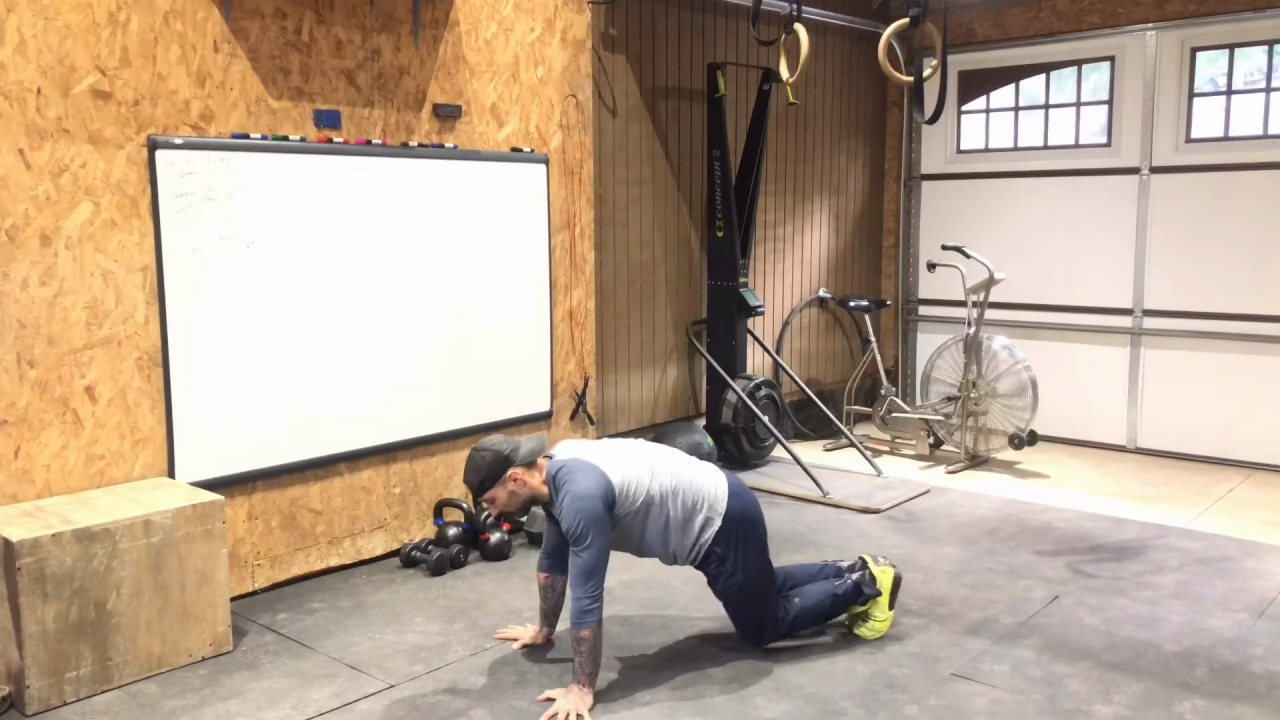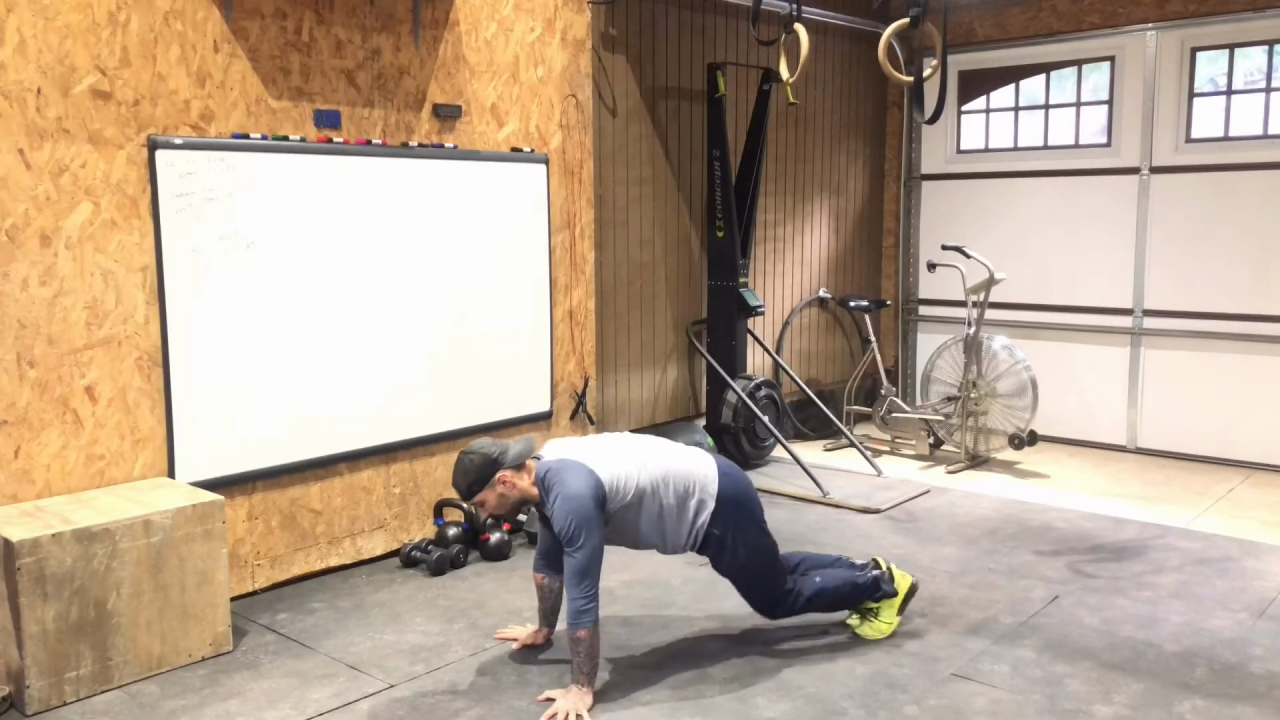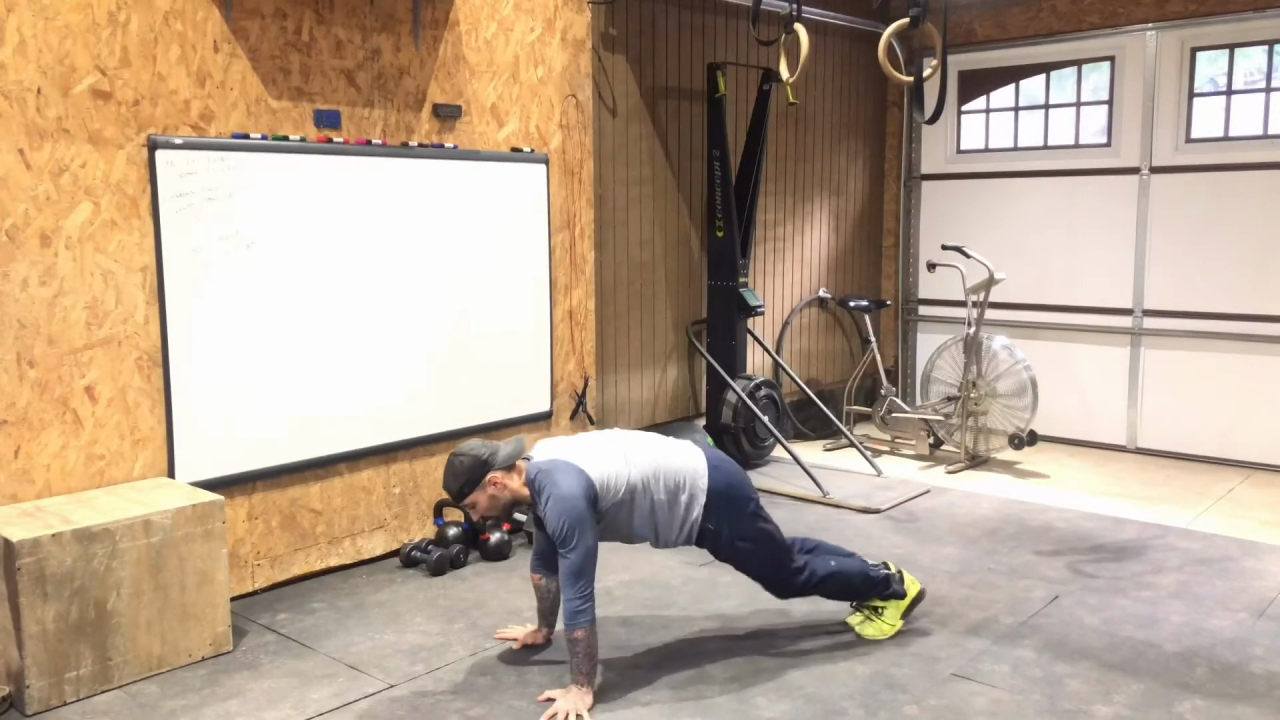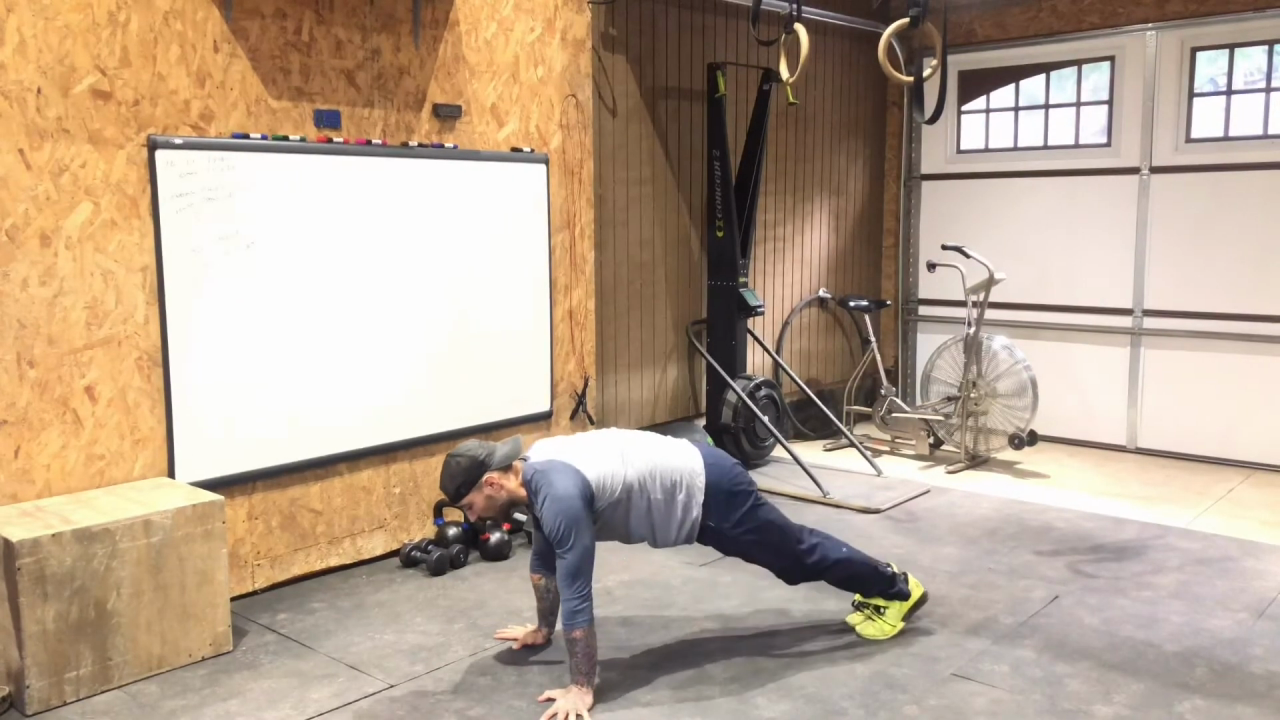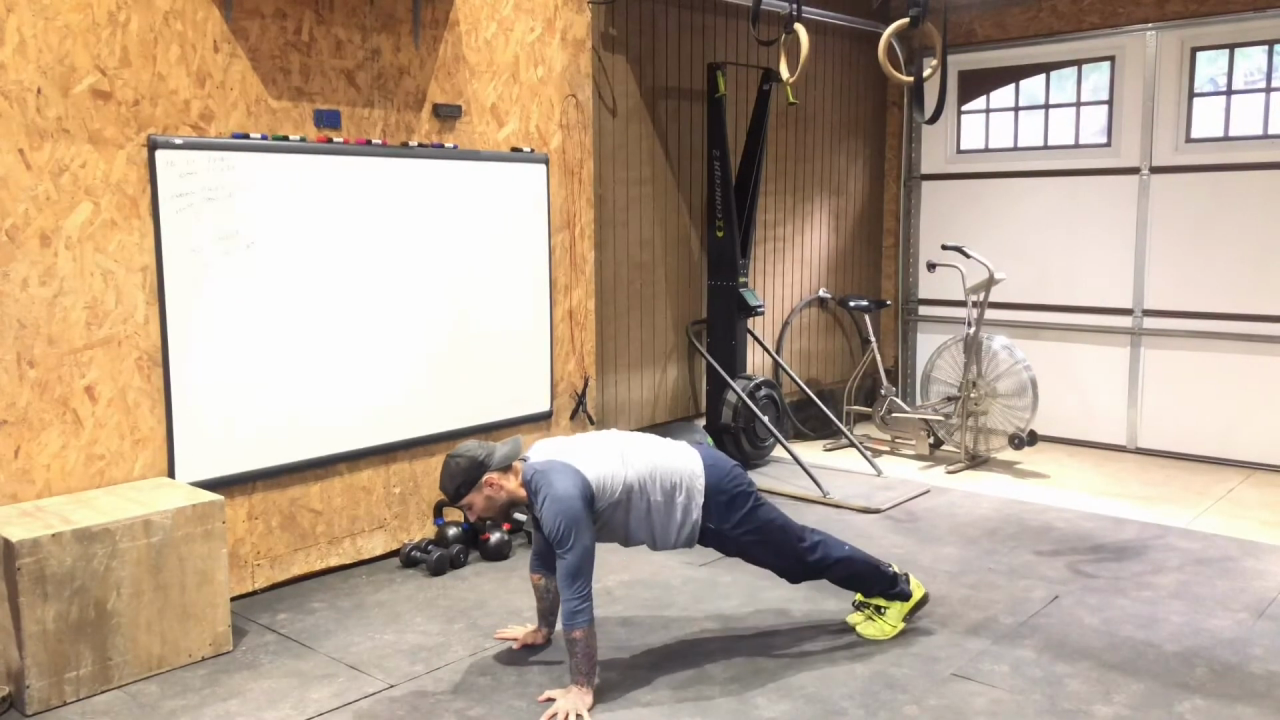
dt=0.2s
person 1, frame 1
left shoulder: (579, 495)
right shoulder: (554, 472)
left elbow: (587, 597)
right elbow: (552, 561)
right wrist: (543, 629)
left hip: (723, 518)
right hip: (711, 511)
left knee: (762, 626)
right knee: (760, 592)
left ankle: (866, 585)
right ankle: (851, 571)
person 1, frame 2
left shoulder: (569, 494)
right shoulder: (545, 471)
left elbow: (582, 595)
right elbow: (548, 561)
right wrist: (543, 628)
left hip: (716, 502)
right hip: (705, 491)
left knee: (776, 597)
right knee: (773, 573)
left ankle: (882, 584)
right ankle: (866, 571)
person 1, frame 3
left shoulder: (561, 495)
right shoulder: (537, 471)
left elbow: (578, 595)
right elbow: (544, 561)
right wrist: (542, 628)
left hip: (710, 494)
right hip: (698, 479)
left knee: (787, 574)
right knee: (781, 557)
left ankle: (893, 587)
right ankle: (877, 573)
person 1, frame 4
left shoulder: (557, 495)
right shoulder: (533, 471)
left elbow: (576, 594)
right elbow: (543, 561)
right wrist: (542, 628)
left hip: (708, 491)
right hip: (694, 475)
left knee: (795, 557)
right knee: (790, 547)
left ankle: (896, 589)
right ankle: (881, 578)
person 1, frame 5
left shoulder: (557, 495)
right shoulder: (534, 472)
left elbow: (576, 595)
right elbow: (543, 561)
right wrist: (542, 627)
left hip: (707, 494)
right hip: (692, 474)
left knee: (796, 555)
right knee: (793, 549)
left ankle: (898, 590)
right ankle: (884, 581)
